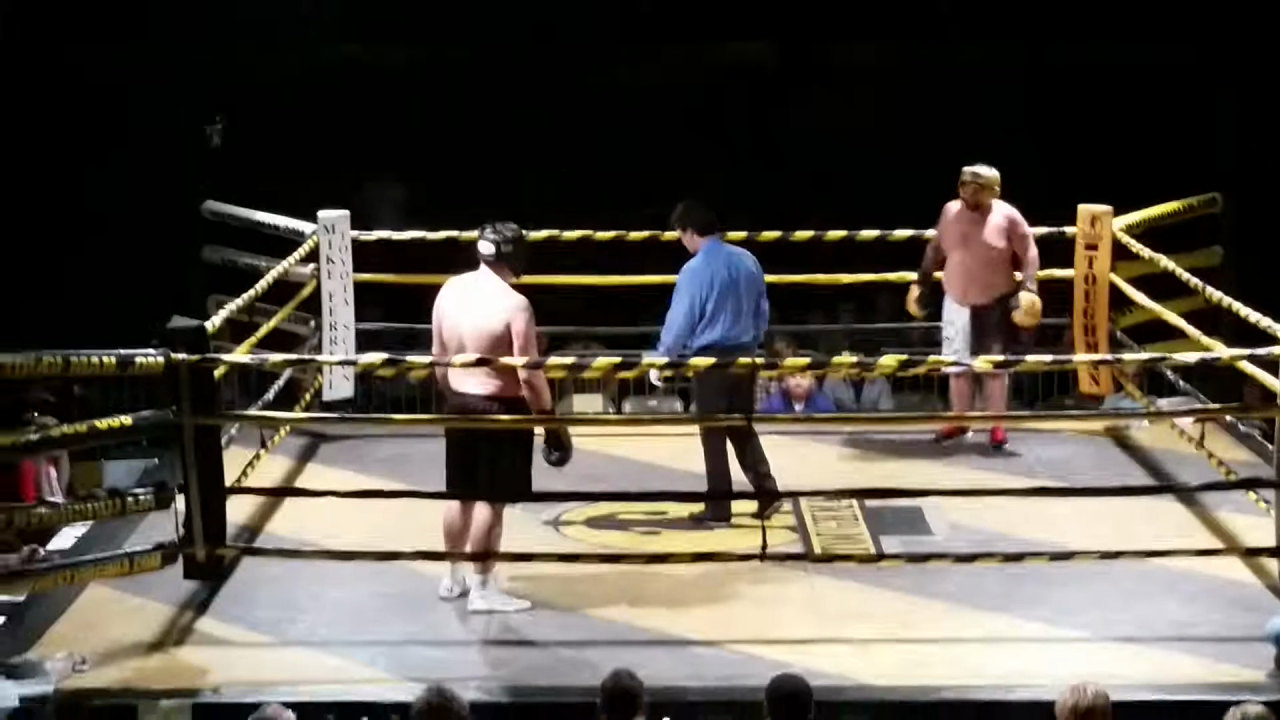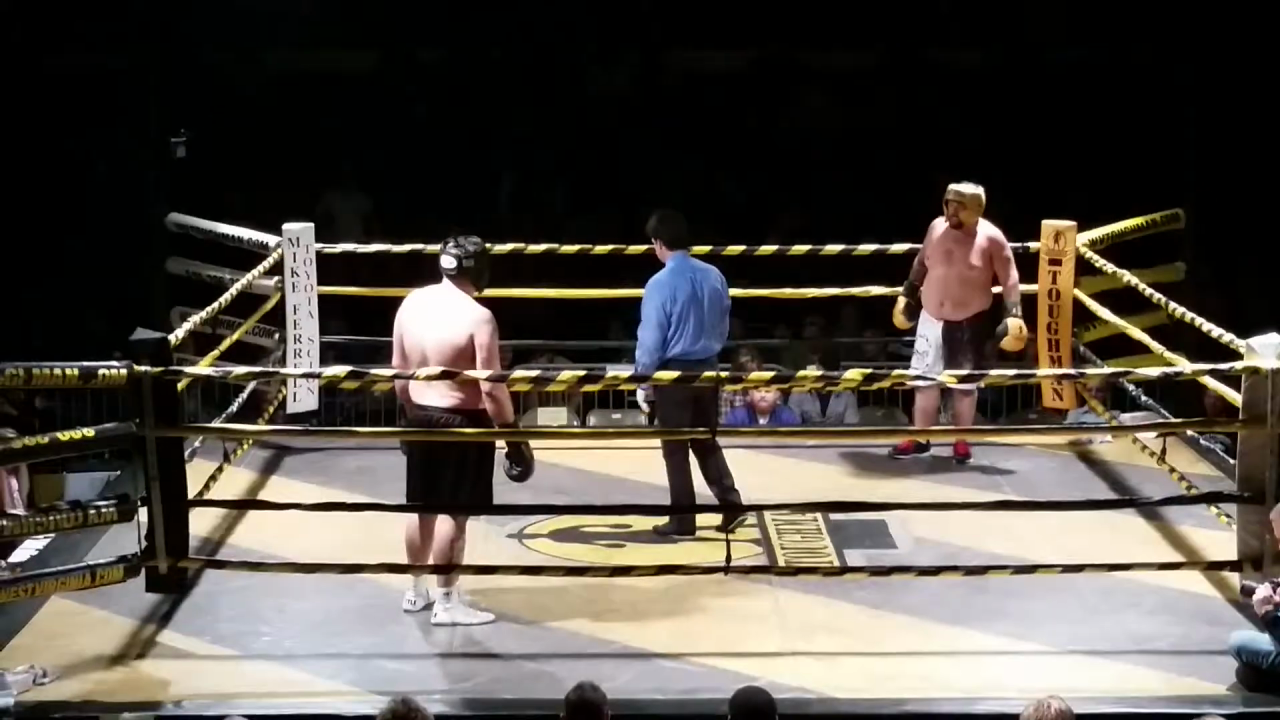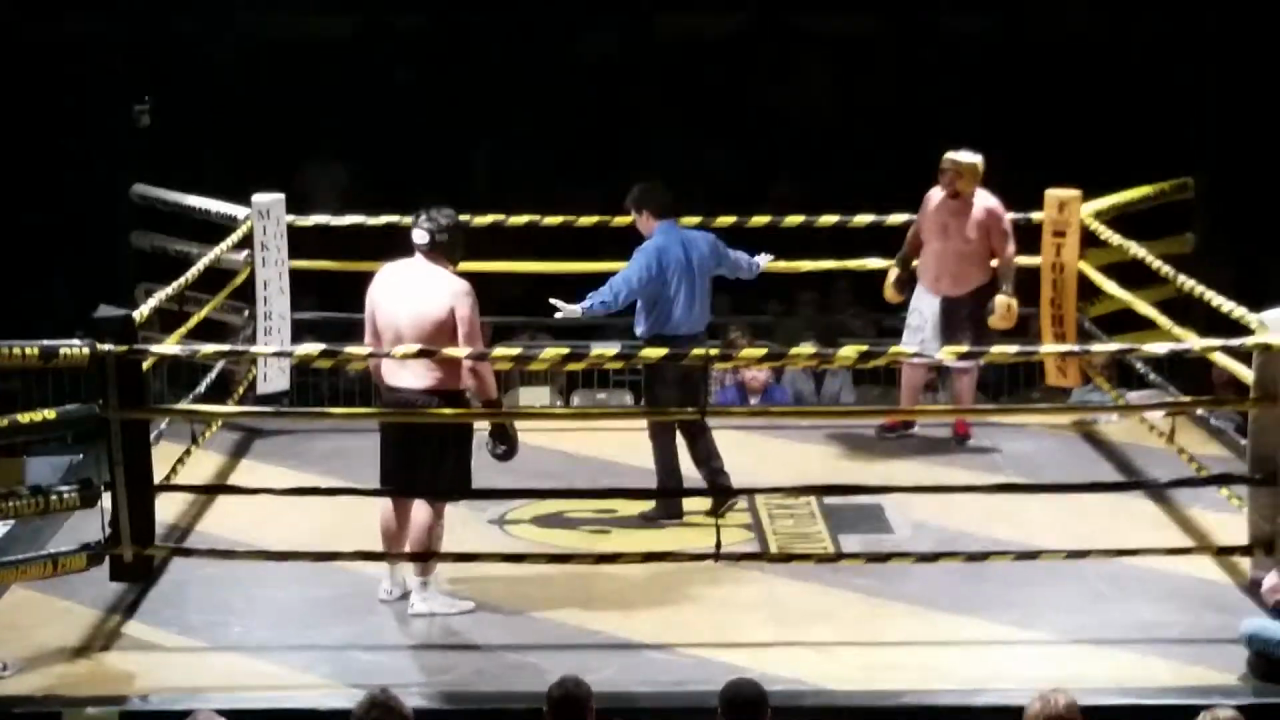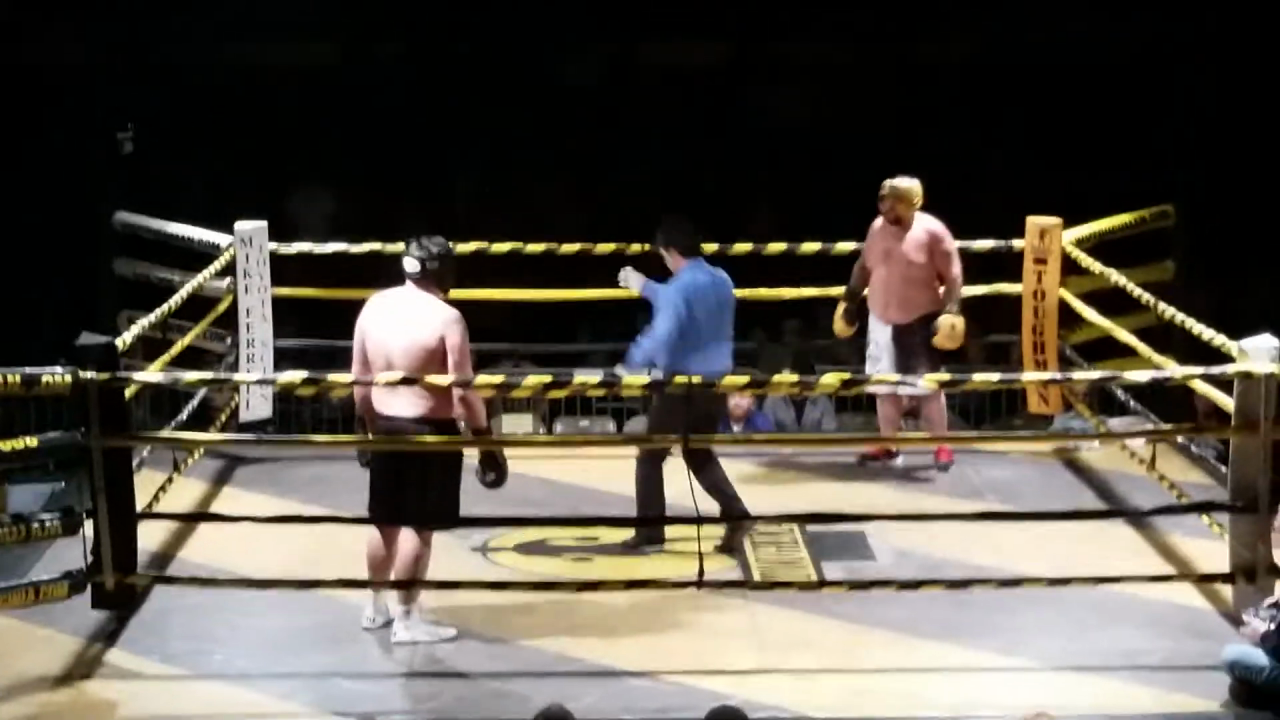
dt=0.5s
person 1, frame 1
left shoulder: (449, 289)
right shoulder: (513, 303)
left elbow: (439, 358)
right elbow: (529, 375)
right wrist: (550, 419)
left hip: (460, 404)
right hip: (501, 409)
left knee: (461, 495)
right knee: (491, 501)
left ankle: (454, 578)
right ankle: (483, 590)
person 1, frame 2
left shoulder: (411, 302)
right shoulder: (477, 316)
left elbow: (399, 370)
right elbow: (491, 387)
right wrist: (512, 434)
left hip: (421, 417)
right hip: (462, 422)
left knee: (423, 507)
right knee: (453, 513)
left ankle: (416, 590)
right ankle: (446, 602)
person 1, frame 3
left shoulder: (384, 278)
right shoulder: (455, 289)
left elbow: (372, 349)
right elbow: (474, 363)
right wrist: (495, 410)
left hip: (395, 398)
right hip: (439, 403)
left knee: (399, 493)
right knee: (431, 499)
left ankle: (392, 579)
right ankle: (423, 592)
person 1, frame 4
left shoulder: (373, 307)
right shoulder: (446, 318)
left elbow: (360, 380)
right elbow: (463, 392)
left wrist: (371, 426)
right wrist: (486, 440)
left hip: (387, 427)
right hip: (429, 432)
left knee: (386, 522)
right knee: (419, 527)
left ankle: (376, 607)
right ankle: (407, 620)
person 2, frame 1
left shoulder: (695, 270)
right shoulder: (747, 260)
left elbow: (679, 322)
right elbow: (762, 311)
left wrist: (660, 360)
left hip: (712, 359)
right hip: (744, 356)
left knee: (713, 433)
right knee: (743, 427)
left ankle: (718, 507)
right ankle: (767, 493)
person 2, frame 2
left shoulder: (660, 283)
right shoulder: (714, 276)
left elbow: (650, 339)
right elbow: (722, 327)
left wrist: (643, 382)
left hip: (673, 373)
right hip: (707, 369)
left knee: (675, 447)
right knee: (706, 441)
left ankle: (683, 520)
right ankle: (731, 506)
person 2, frame 3
left shoulder: (652, 251)
right shoulder: (703, 242)
left elbow: (623, 288)
right elbow: (734, 262)
left wrist: (581, 308)
right wrist: (755, 265)
left hip: (663, 348)
right hip: (696, 344)
left knee: (662, 427)
right knee: (694, 421)
left ankle: (669, 504)
right ankle: (721, 489)
person 2, frame 4
left shoulder: (678, 289)
right shoulder: (721, 281)
left elbow: (660, 336)
left wrist: (630, 367)
right wrist: (646, 288)
left hip: (682, 388)
right hip: (716, 384)
left knee: (650, 459)
right knee: (700, 456)
left ankle: (648, 533)
right ankle: (736, 515)
person 3, frame 1
left shoulder: (1007, 216)
right shoulder: (951, 211)
left elbow: (1029, 252)
right elbow: (936, 247)
left wrist: (1028, 287)
right wrist: (923, 281)
left hip: (996, 304)
right hip: (956, 303)
left ankle: (997, 425)
right ankle: (959, 422)
person 3, frame 2
left shoulder: (991, 238)
right shoulder: (937, 227)
left elbow: (1009, 278)
right elbow: (922, 260)
left wrist: (1013, 313)
right wrist: (909, 291)
left hip: (970, 322)
right hip: (931, 318)
left knee: (965, 383)
right knee: (924, 380)
left ankle: (962, 440)
right ankle: (920, 439)
person 3, frame 3
left shoulder: (989, 208)
right shoulder: (933, 197)
left elbow: (1006, 252)
right elbow: (917, 232)
left wrist: (1005, 289)
right wrist: (902, 264)
left hip: (969, 297)
right hip: (927, 292)
left knee: (963, 360)
left ankle: (962, 420)
right ankle: (905, 417)
person 3, frame 4
left shoulder: (932, 231)
right shoulder: (877, 227)
left elbow: (953, 274)
right elbow: (864, 265)
left wrist: (950, 310)
right wrist: (850, 299)
left hip: (920, 321)
right hip: (880, 321)
left knee: (925, 386)
right knee: (883, 385)
left ankle: (941, 446)
right ankle: (889, 445)
